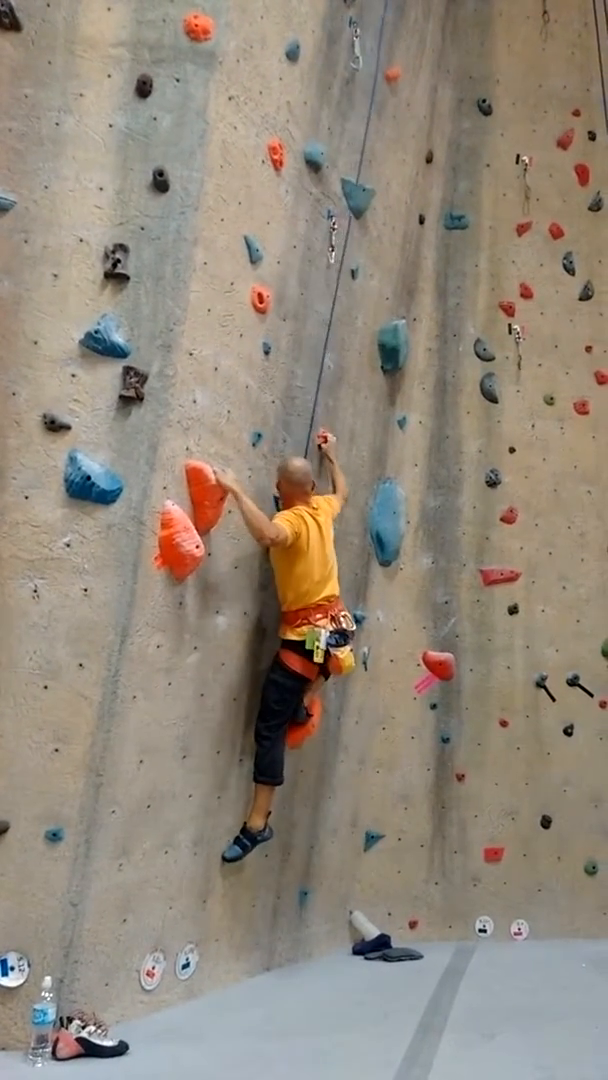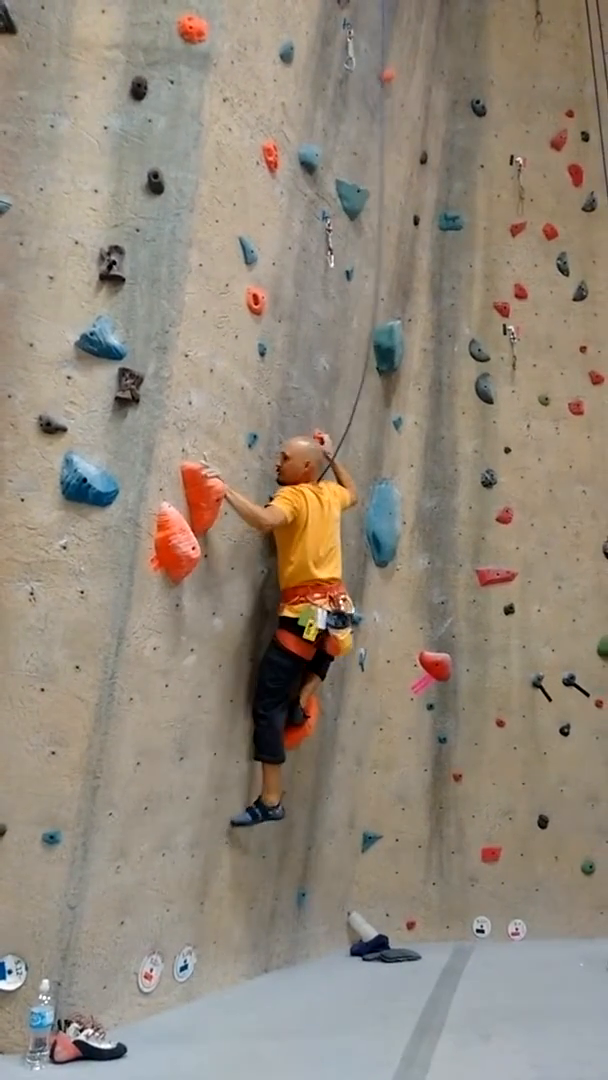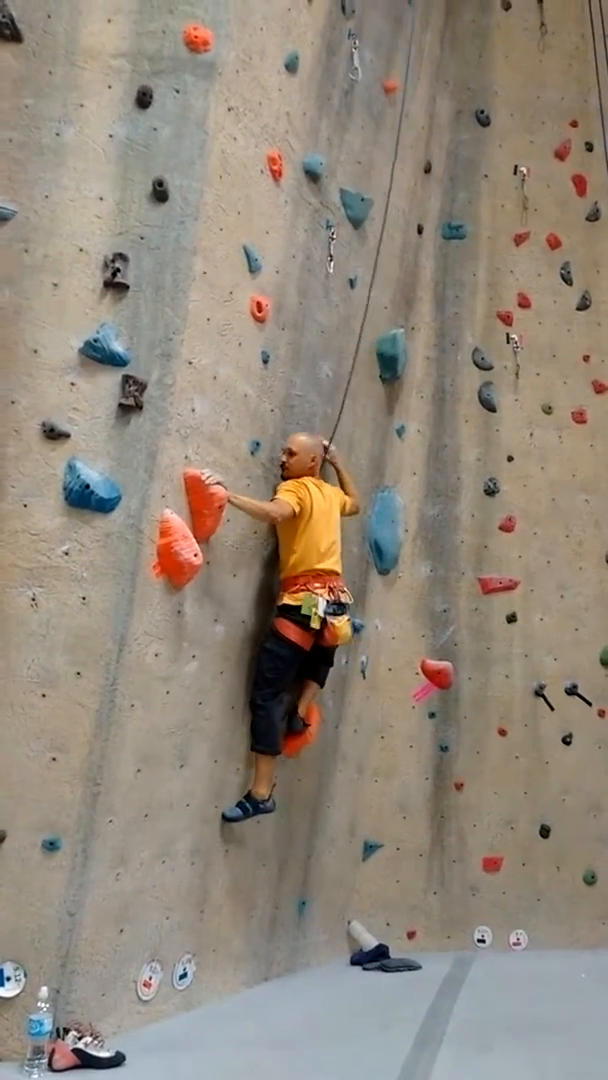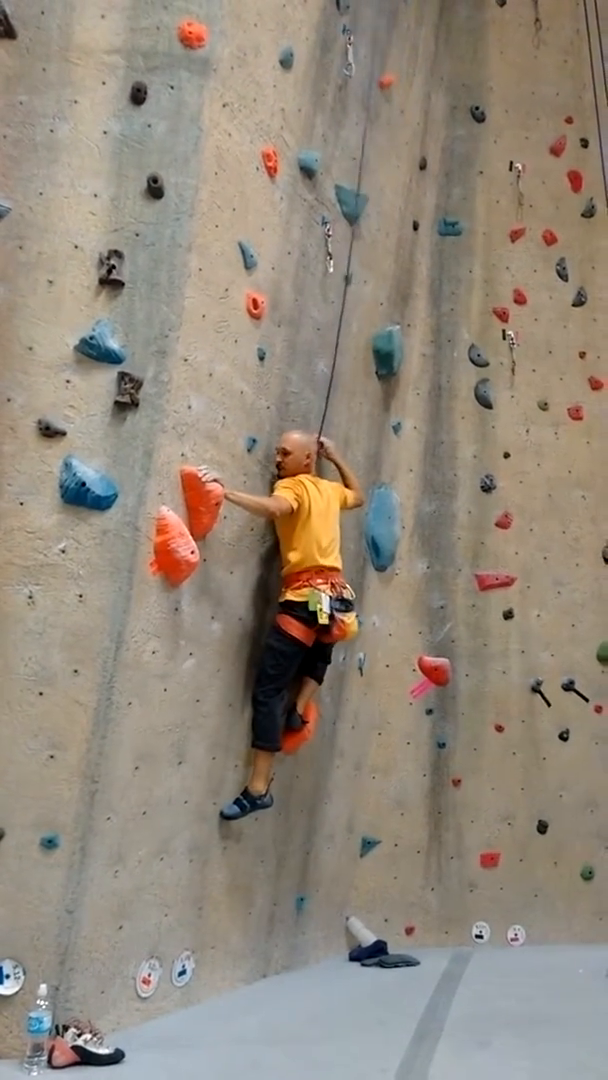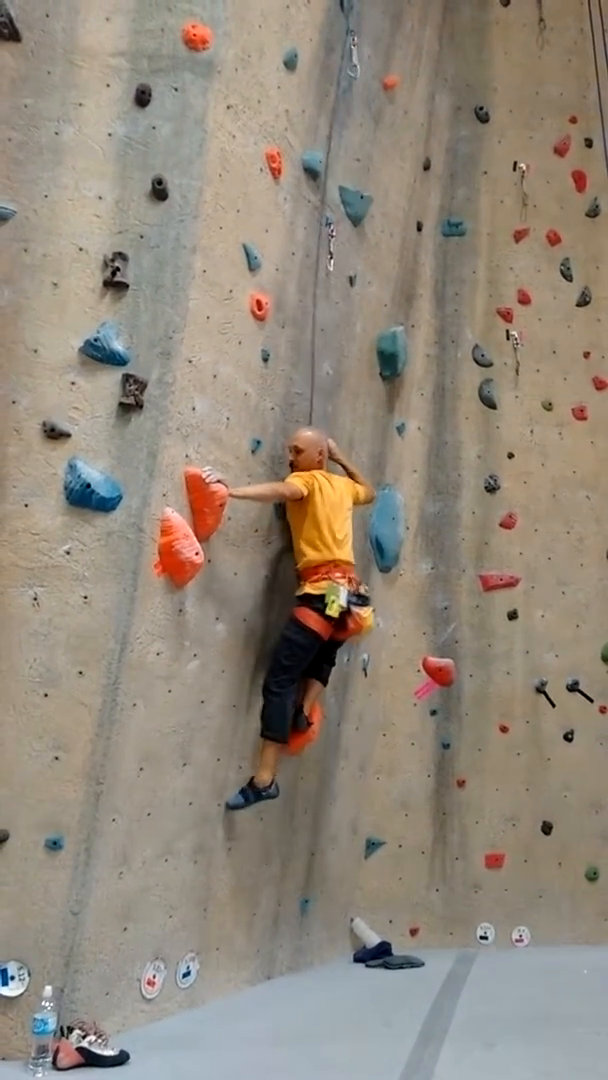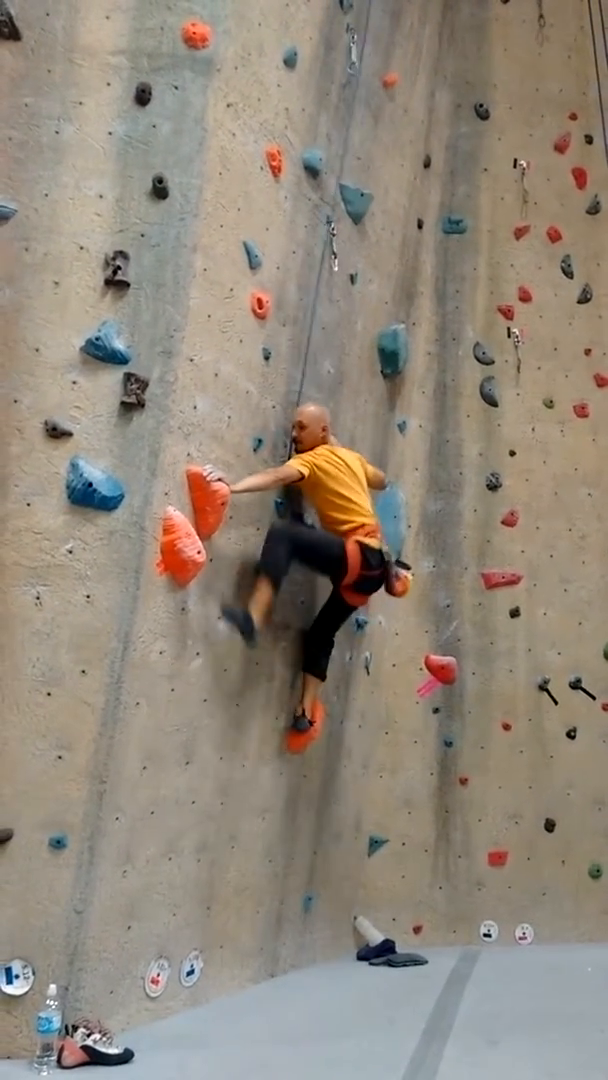
dt=0.4s
person 1, frame 1
left shoulder: (292, 520)
right shoulder: (323, 508)
left elbow: (267, 534)
right elbow: (342, 493)
left wrist: (236, 490)
right wrist: (331, 458)
left hip: (305, 633)
right hip: (335, 623)
left knee: (270, 726)
left ankle: (257, 824)
right ankle: (305, 703)
person 1, frame 2
left shoulder: (293, 496)
right shoulder: (331, 493)
left elbow: (264, 519)
right elbow: (353, 492)
left wrist: (225, 491)
right wrist: (332, 458)
left hip: (304, 611)
right hip: (336, 606)
left knee: (267, 704)
right knee: (322, 654)
left ankle: (270, 800)
right ankle: (301, 703)
person 1, frame 3
left shoulder: (295, 488)
right shoulder: (330, 493)
left elbow: (274, 513)
right elbow: (354, 503)
left wrist: (228, 496)
right wrist: (338, 464)
left hip: (303, 602)
right hip: (333, 599)
left knee: (266, 695)
right knee: (320, 657)
left ankle: (261, 793)
right ankle: (300, 713)
person 1, frame 4
left shoulder: (293, 486)
right shoulder: (329, 488)
left elbow: (274, 507)
right elbow: (358, 495)
left wrist: (226, 493)
right wrist: (336, 458)
left hip: (304, 597)
right hip: (335, 594)
left knee: (268, 690)
right knee: (317, 654)
left ankle: (258, 789)
right ankle: (298, 709)
person 1, frame 5
left shoulder: (305, 482)
right shoulder: (341, 484)
left elbow: (281, 491)
right elbow: (369, 492)
left wrist: (231, 492)
right wrist: (341, 459)
left hip: (322, 594)
right hip: (349, 592)
left knee: (279, 682)
right knee: (320, 658)
left ankle: (263, 778)
right ankle: (304, 713)
person 1, frame 6
left shoulder: (312, 459)
right shoulder: (350, 456)
left elbow: (278, 476)
right elbow: (381, 481)
left wrist: (230, 489)
left hip: (357, 552)
right hip: (370, 562)
left knee: (280, 536)
right knee: (322, 633)
left ankle: (252, 619)
right ankle: (306, 712)
